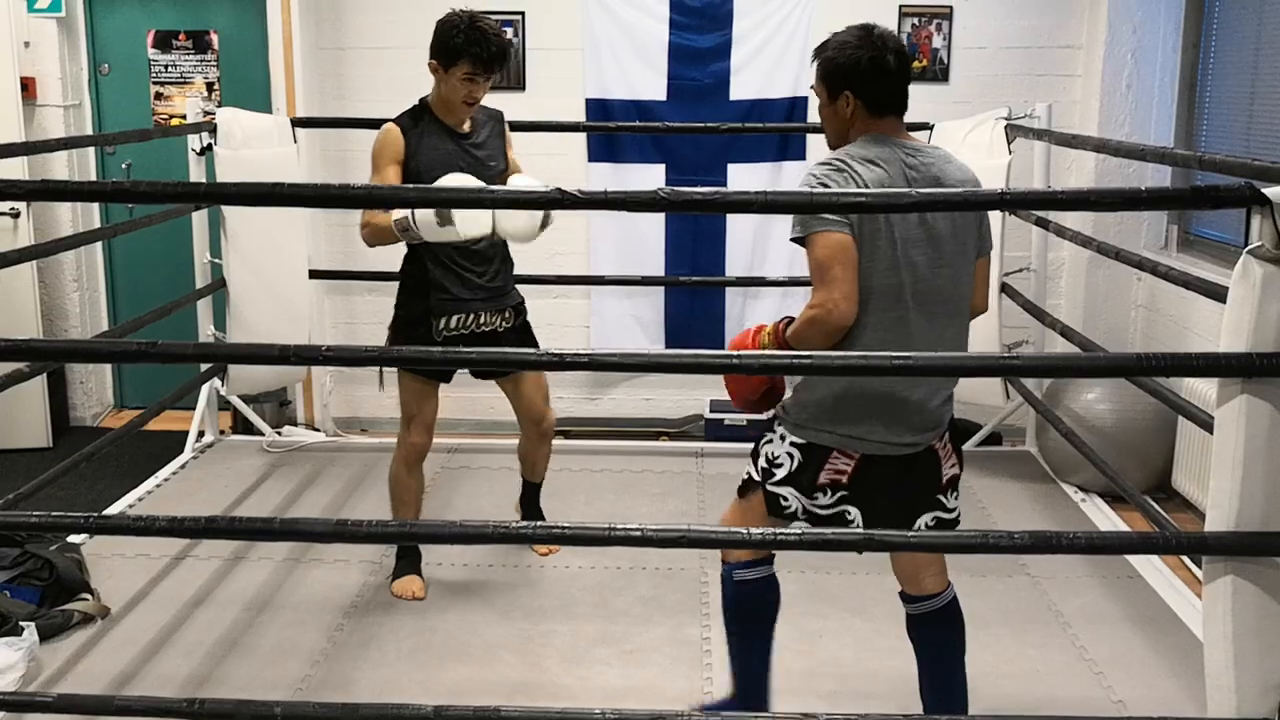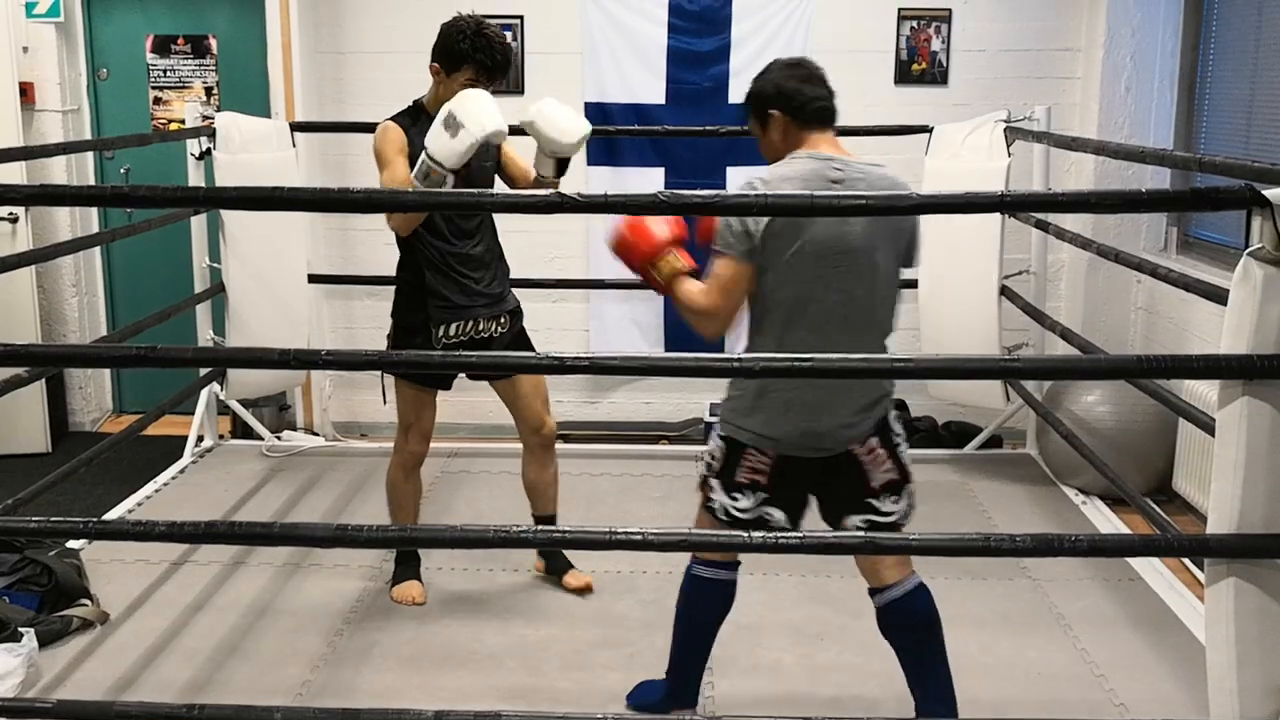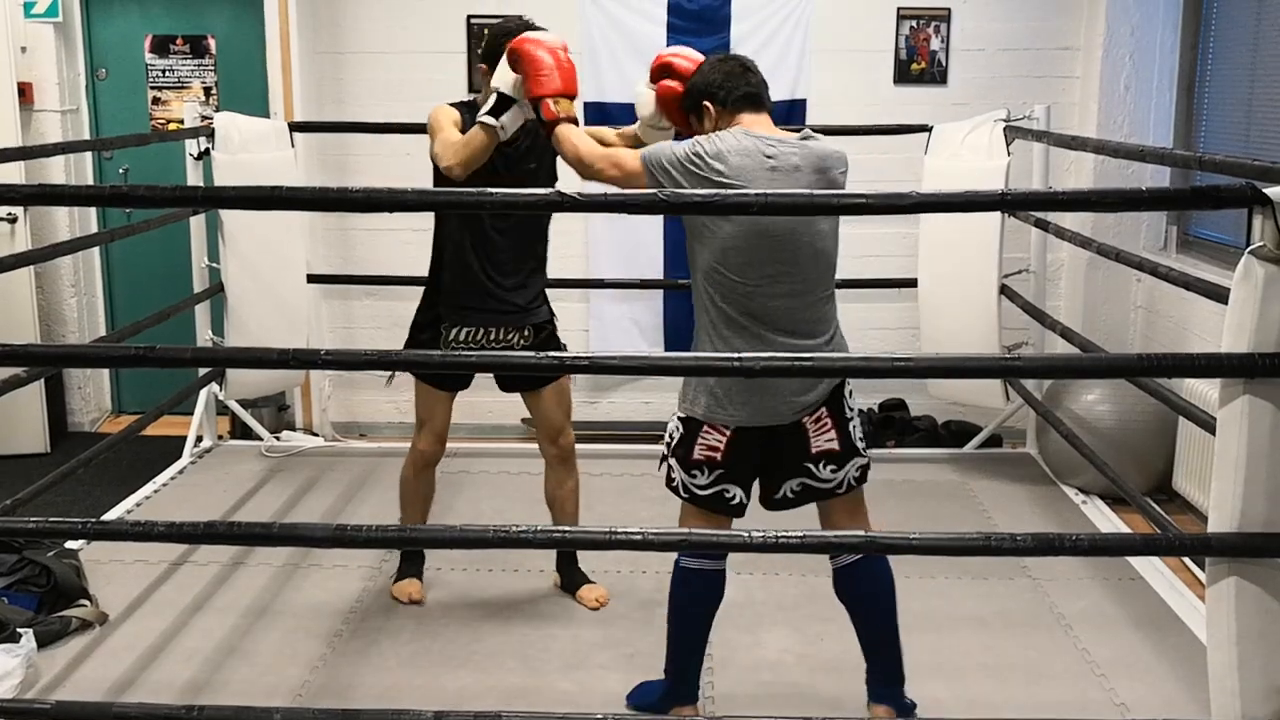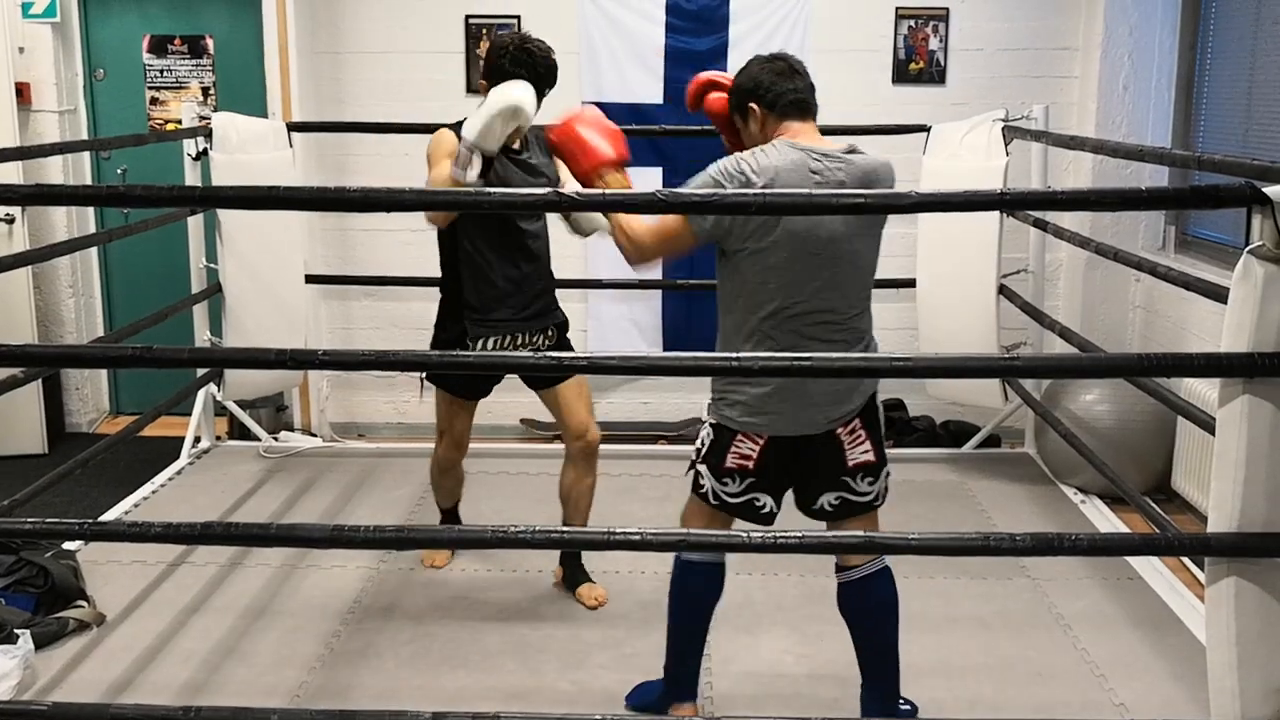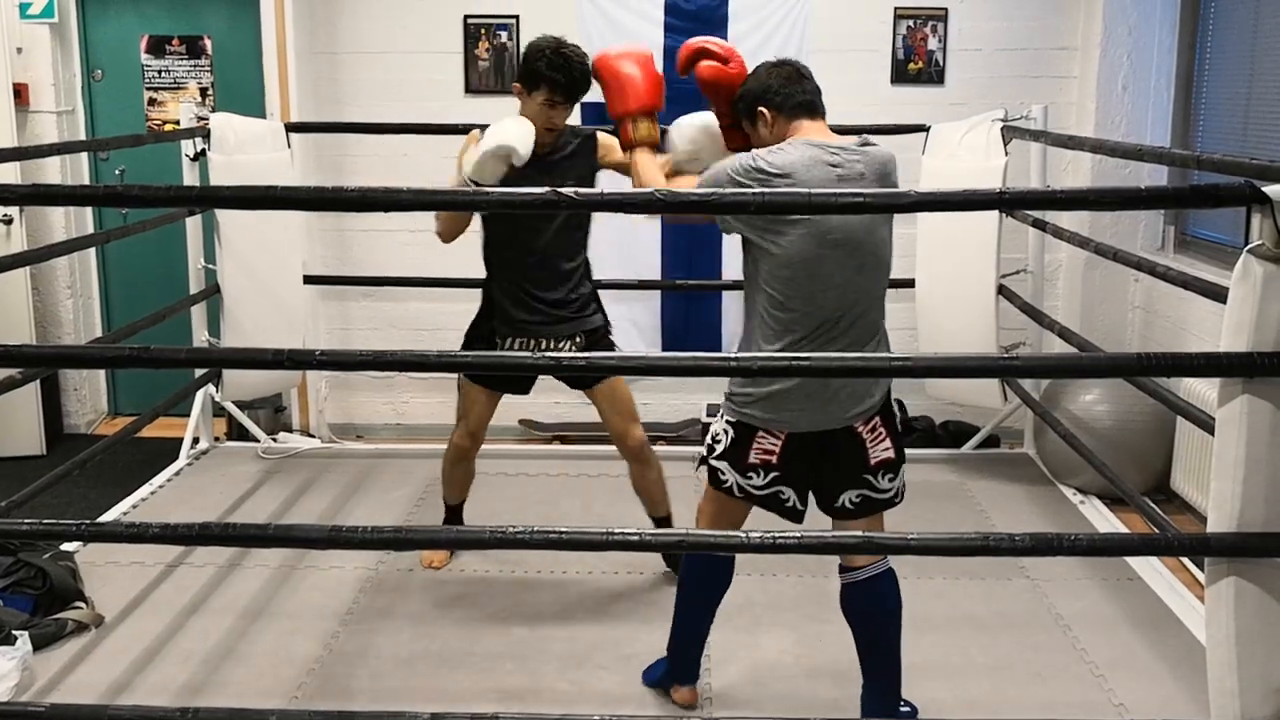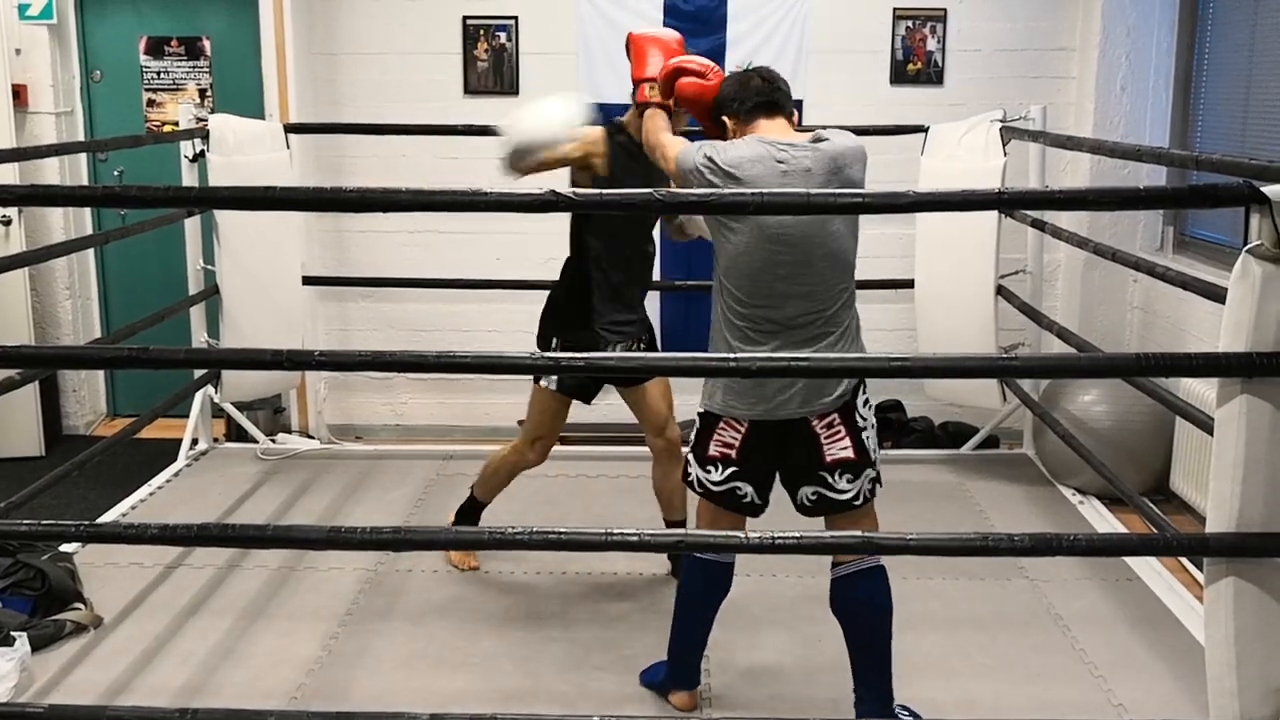
dt=0.3s
person 1, frame 1
left shoulder: (835, 177)
right shoulder: (961, 179)
left elbow: (834, 310)
right elbow: (975, 302)
left wrist: (775, 343)
left hip: (838, 425)
right hip: (924, 423)
left knee: (741, 539)
right knee: (925, 579)
person 1, frame 2
left shoulder: (762, 193)
right shoulder: (895, 195)
left elbow: (713, 318)
left wrist: (672, 275)
left hip: (767, 422)
right hip: (862, 418)
left knee: (715, 550)
right knee: (890, 571)
person 1, frame 3
left shoulder: (701, 160)
right shoulder: (828, 160)
left elbow: (595, 164)
left wrist: (553, 107)
right wrist: (695, 88)
left hip: (725, 400)
right hip: (817, 391)
left knee: (702, 542)
right knee: (851, 533)
person 1, frame 4
left shoulder: (735, 179)
right shoulder: (874, 173)
left elbow: (644, 247)
left wrist: (604, 182)
right wrist: (741, 136)
left hip: (752, 407)
right hip: (845, 402)
left knee: (701, 537)
right knee: (859, 553)
person 1, frame 5
left shoulder: (757, 174)
right shoulder: (881, 164)
left elbow: (658, 195)
right wrist: (733, 101)
left hip: (769, 403)
right hip: (858, 400)
left knee: (712, 531)
right knee: (864, 552)
person 1, frame 6
left shoulder: (717, 167)
right shoulder: (847, 155)
left elbow: (662, 149)
left wrist: (652, 95)
right wrist: (715, 94)
left hip: (741, 398)
right hip: (831, 394)
left knee: (713, 536)
right knee: (855, 544)
person 2, frame 1
left shoulder: (495, 125)
right shoulder: (399, 136)
left elbow: (518, 192)
right elbow: (371, 229)
left wrist: (532, 209)
right wrist: (416, 221)
left hip: (498, 302)
right hip: (429, 309)
left knee: (541, 421)
right knee: (415, 440)
left ankle: (530, 506)
right ankle: (408, 555)
person 2, frame 2
left shoulder: (486, 126)
right shoulder: (396, 133)
left elbow: (530, 185)
right elbow: (402, 220)
left wrist: (556, 156)
right wrist: (442, 156)
left hip: (493, 306)
right hip: (427, 313)
left knee: (541, 430)
right knee: (412, 445)
left ankle: (550, 550)
right ankle: (407, 560)
person 2, frame 3
left shoulder: (550, 128)
right shoulder: (452, 120)
right elbow: (455, 165)
right wrist: (507, 103)
left hip: (524, 315)
right hip: (451, 316)
left knee: (559, 443)
right knee: (427, 447)
left ankle: (566, 565)
right ankle: (411, 557)
person 2, frame 4
left shoulder: (544, 147)
right shoulder: (450, 142)
left elbow: (578, 215)
right elbow: (437, 209)
left wrist: (590, 211)
right wrist: (479, 137)
left hip: (539, 318)
right hip: (469, 323)
left knee: (585, 439)
right knee: (450, 449)
left ankle: (571, 563)
right ankle: (449, 524)
person 2, frame 5
left shoulder: (590, 145)
right shoulder: (483, 143)
right elbow: (446, 230)
right wrist: (476, 175)
left hip: (576, 320)
right hip: (505, 321)
left knee: (634, 441)
right knee: (465, 440)
left ankle: (671, 545)
right ankle: (451, 526)
person 2, frame 6
left shoulder: (656, 157)
right shoulder: (600, 147)
right elbow: (522, 164)
right wrist: (527, 149)
left hip: (628, 323)
right hip: (576, 324)
left knee: (668, 439)
right knee: (533, 448)
left ankle: (681, 552)
right ankle: (464, 520)
